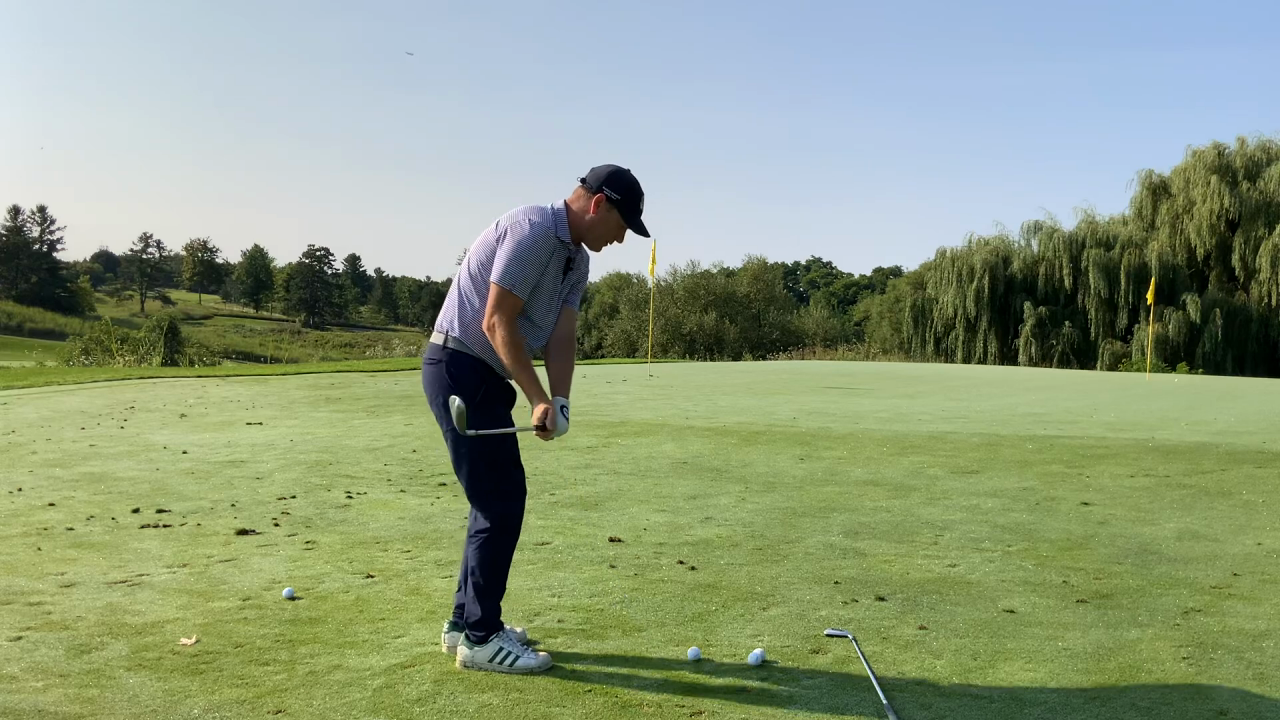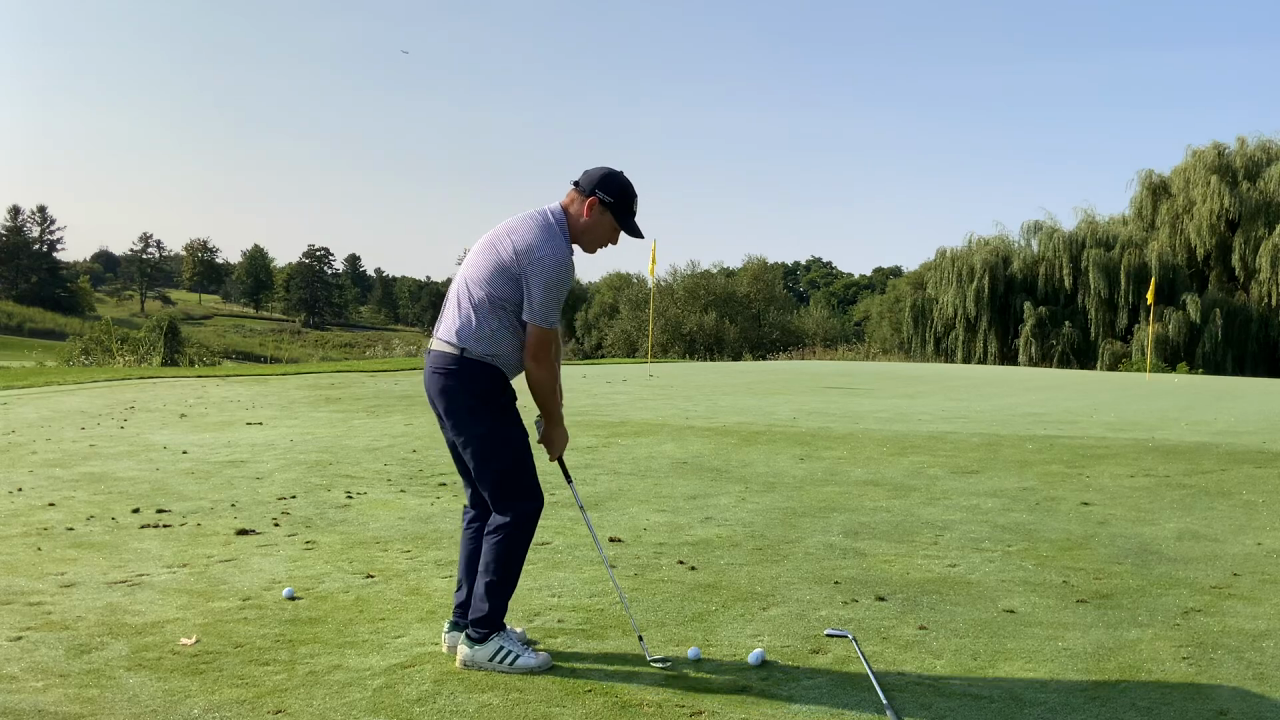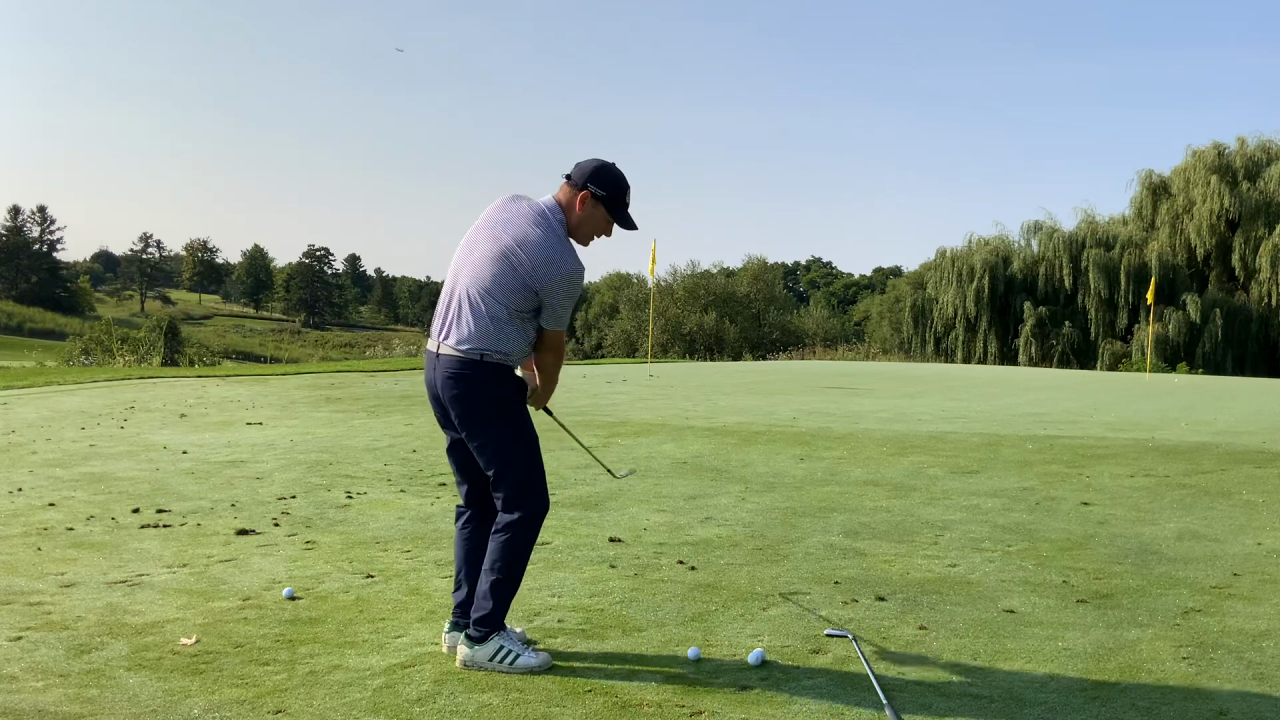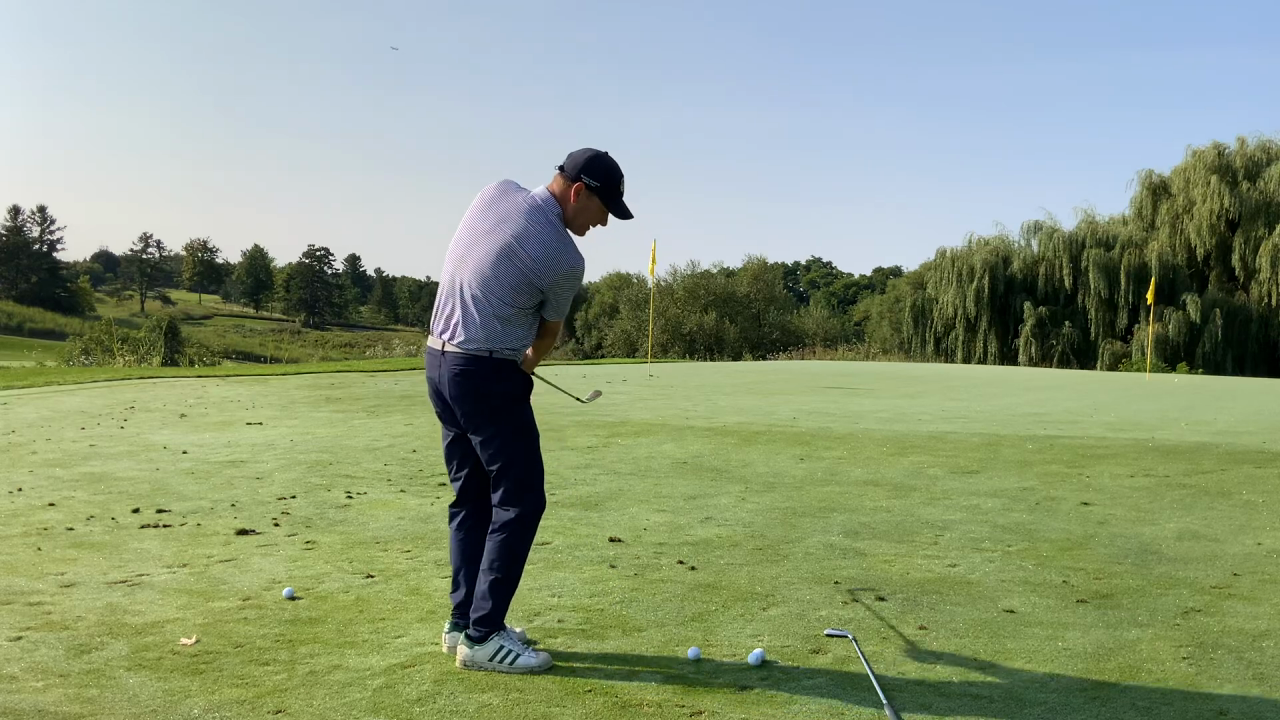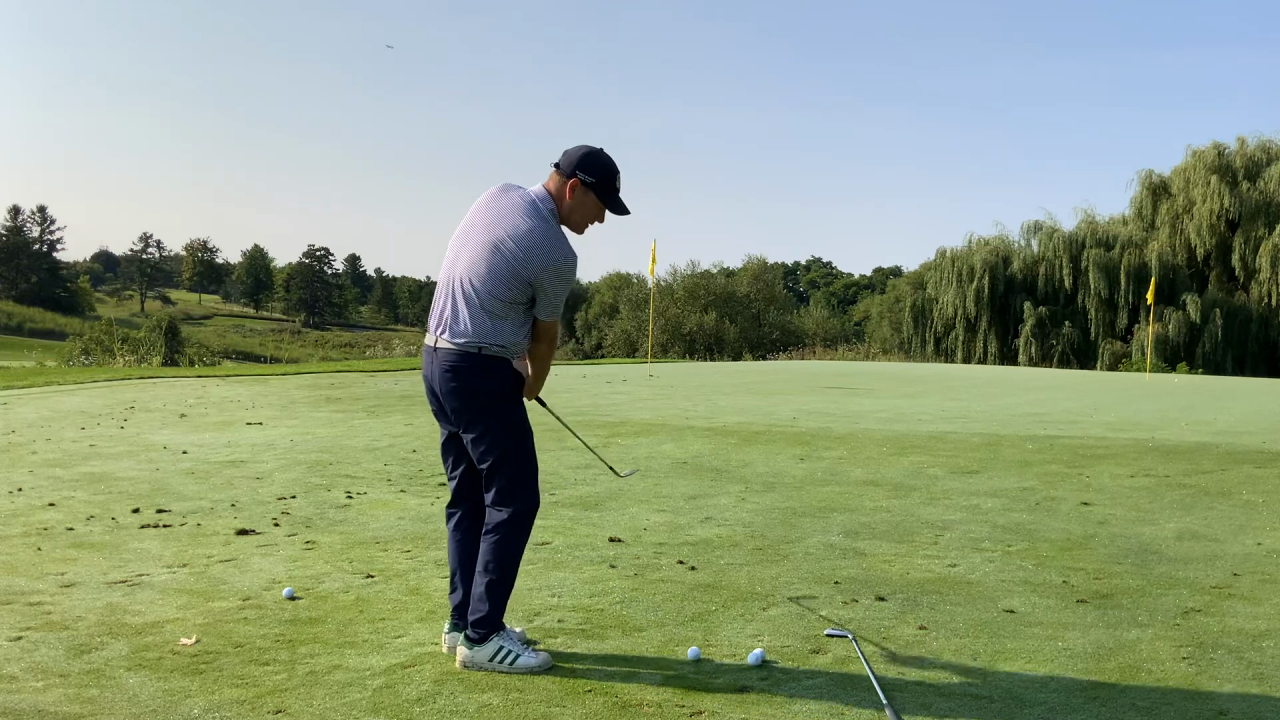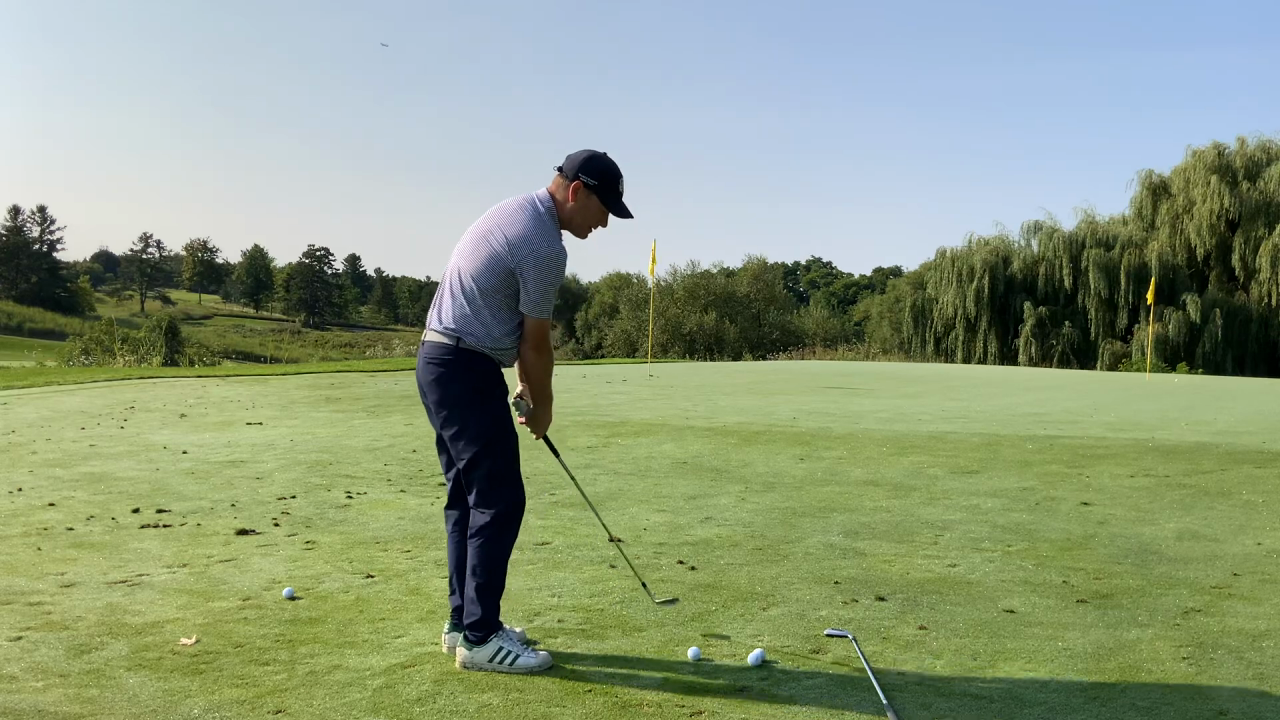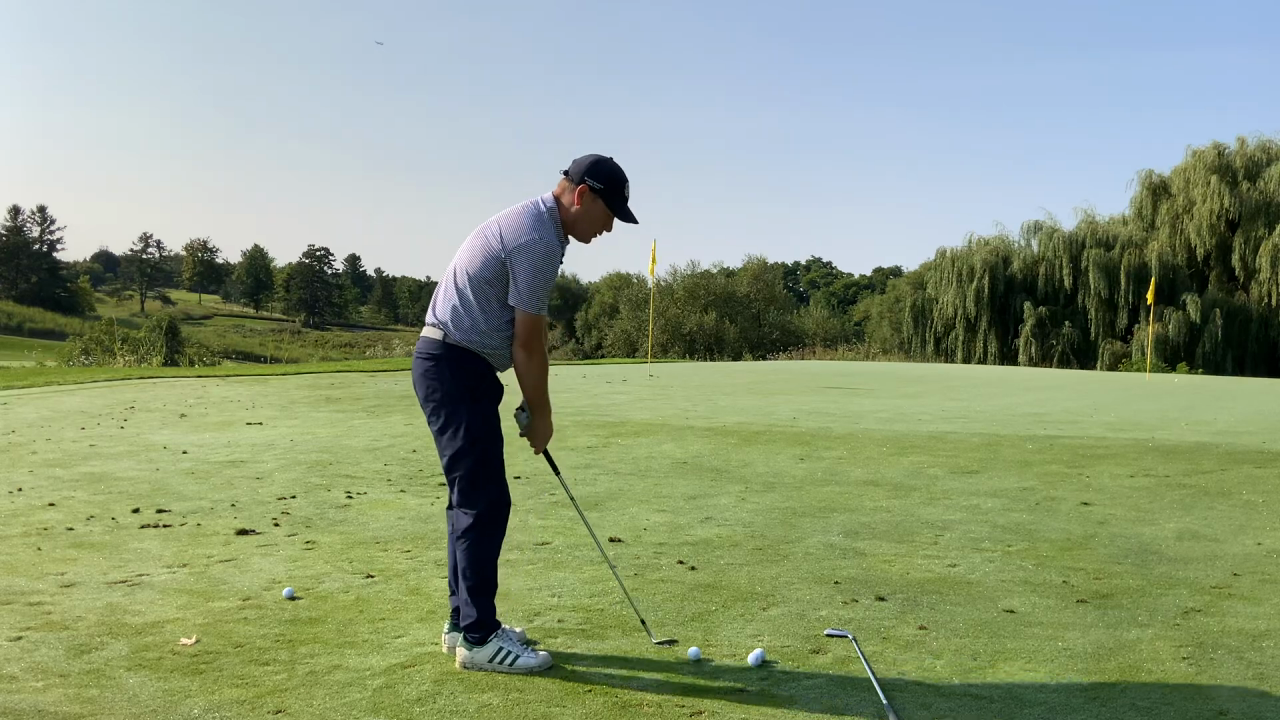
dt=0.2s
person 1, frame 1
left shoulder: (575, 258)
right shoulder: (534, 230)
left elbow: (562, 338)
right elbow: (496, 320)
left wrist: (558, 403)
right wrist: (538, 397)
left hip: (478, 375)
right hip: (461, 372)
left knee: (499, 498)
right knee: (500, 503)
left ankle: (466, 621)
right ankle: (480, 637)
person 1, frame 2
left shoulder: (534, 227)
right shoulder: (553, 257)
left elbow: (538, 343)
right elbow: (539, 353)
left wrist: (549, 417)
right wrist: (555, 427)
left hip: (449, 370)
right hip: (472, 380)
left knee: (488, 501)
right knee: (518, 504)
left ankle: (465, 620)
right ankle: (481, 636)
person 1, frame 3
left shoulder: (510, 205)
right shoulder: (564, 265)
right elbow: (551, 346)
left wrist: (523, 367)
right wrist: (543, 390)
left hip: (441, 365)
right hip: (483, 380)
left knee: (480, 500)
right knee: (524, 503)
left ankle: (465, 622)
right ankle: (482, 636)
person 1, frame 4
left shoulder: (498, 192)
right shoulder: (564, 259)
right elbow: (547, 332)
right wrist: (529, 358)
left hip: (442, 361)
right hip: (486, 377)
left knee: (473, 497)
right knee: (520, 502)
left ankle: (464, 622)
right ankle: (482, 637)
person 1, frame 5
left shoulder: (501, 195)
right shoulder: (555, 252)
right elbow: (544, 336)
left wrist: (519, 361)
right wrist: (536, 378)
left hip: (442, 362)
right hip: (480, 375)
left knee: (470, 497)
right knee: (513, 501)
left ankle: (464, 622)
right ankle: (481, 637)
person 1, frame 6
left shoulder: (520, 211)
right shoulder: (543, 245)
right elbow: (535, 343)
left wrist: (526, 387)
right wrist: (543, 406)
left hip: (446, 363)
right hip: (464, 372)
left knee: (470, 497)
right knee: (499, 501)
left ankle: (465, 621)
right ankle: (479, 638)
person 1, frame 7
left shoulder: (536, 224)
right shoulder: (538, 240)
left elbow: (532, 331)
right elbow: (527, 345)
left wrist: (533, 403)
right wrist: (542, 416)
left hip: (454, 367)
right hip: (454, 368)
left knee: (470, 498)
right knee: (485, 501)
left ankle: (466, 621)
right ankle: (478, 637)
